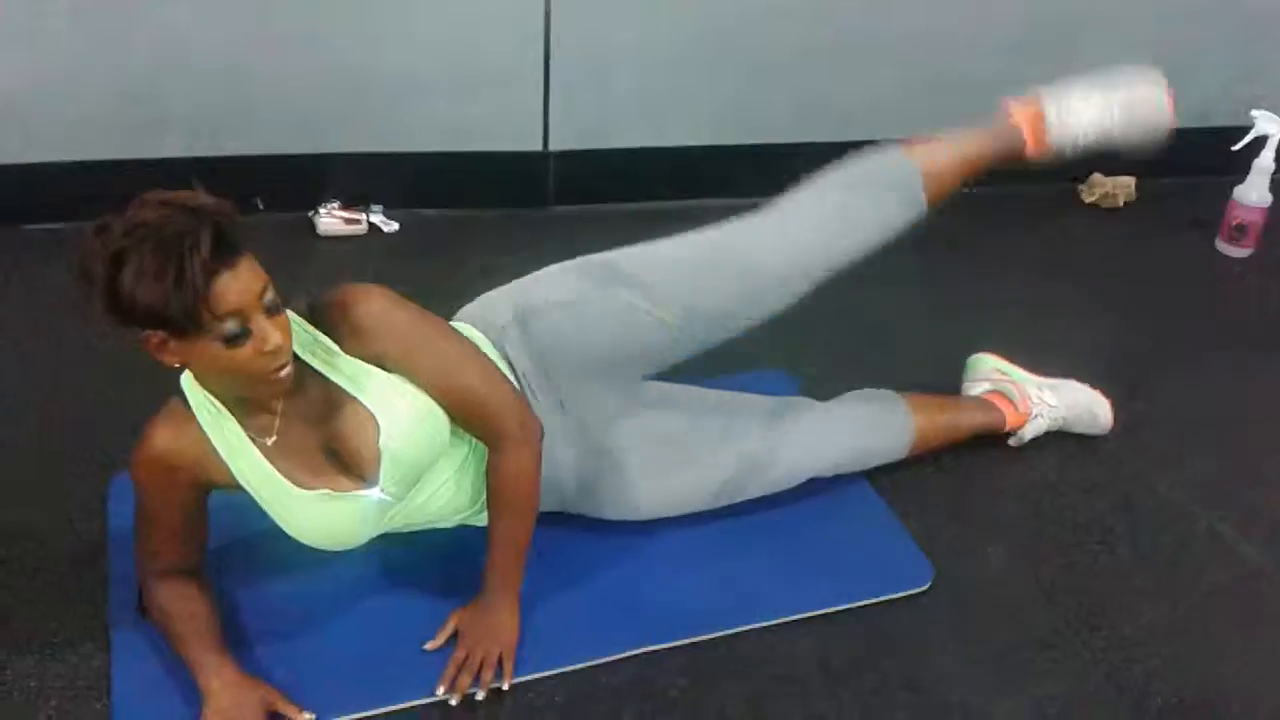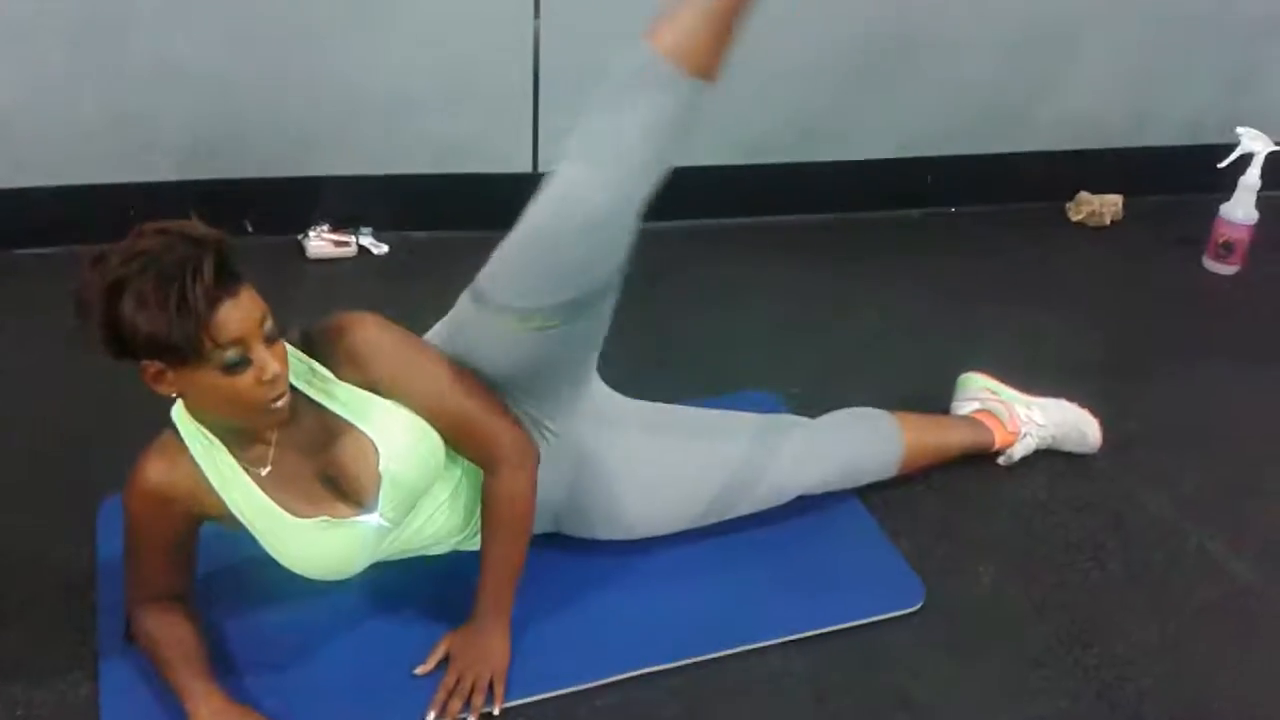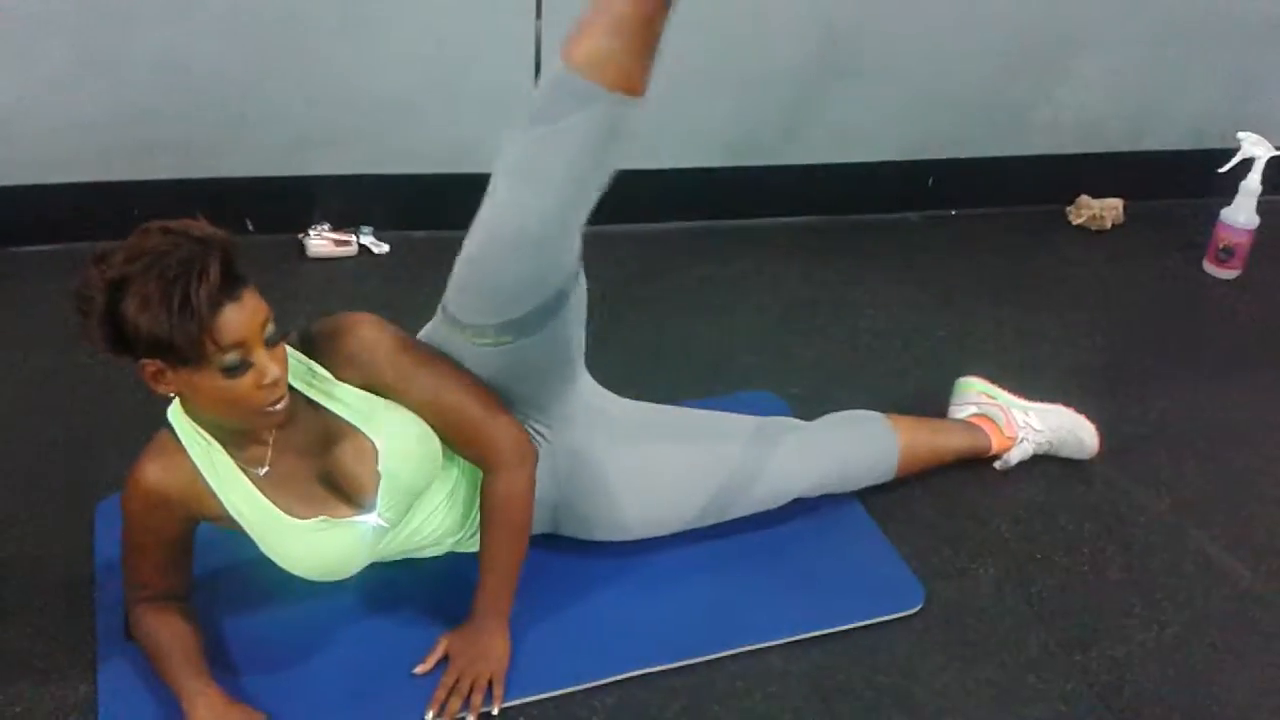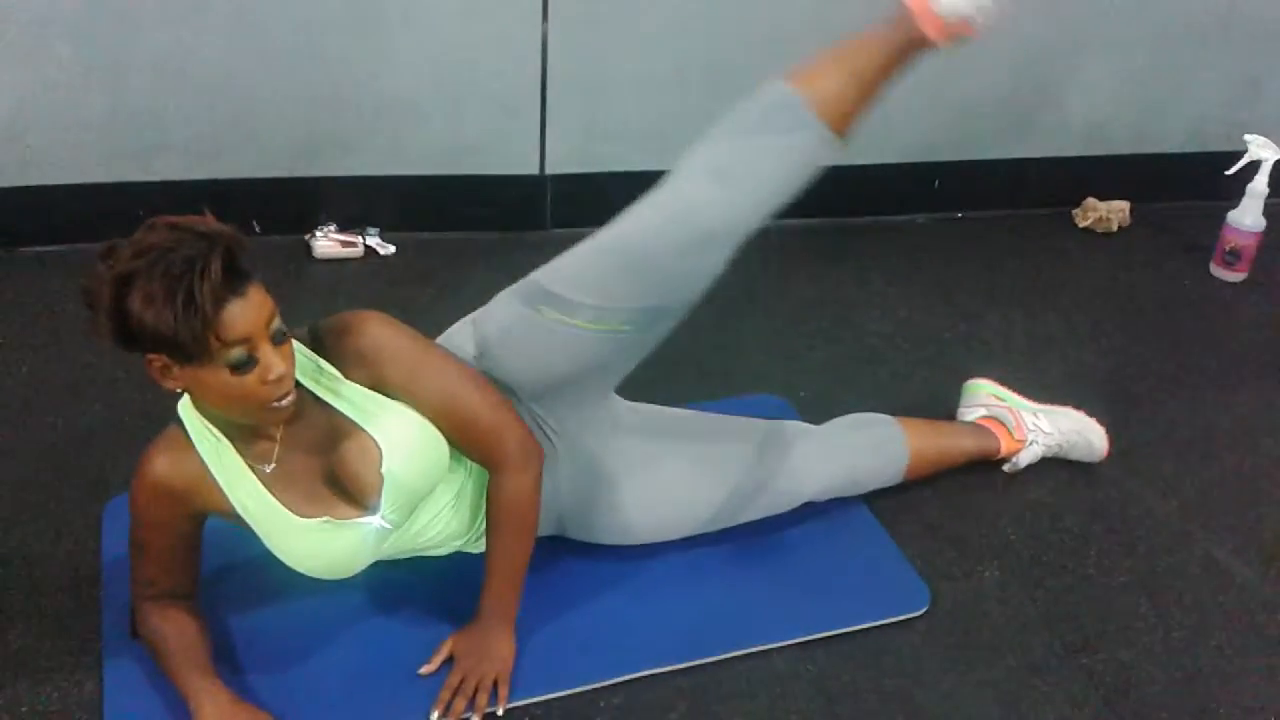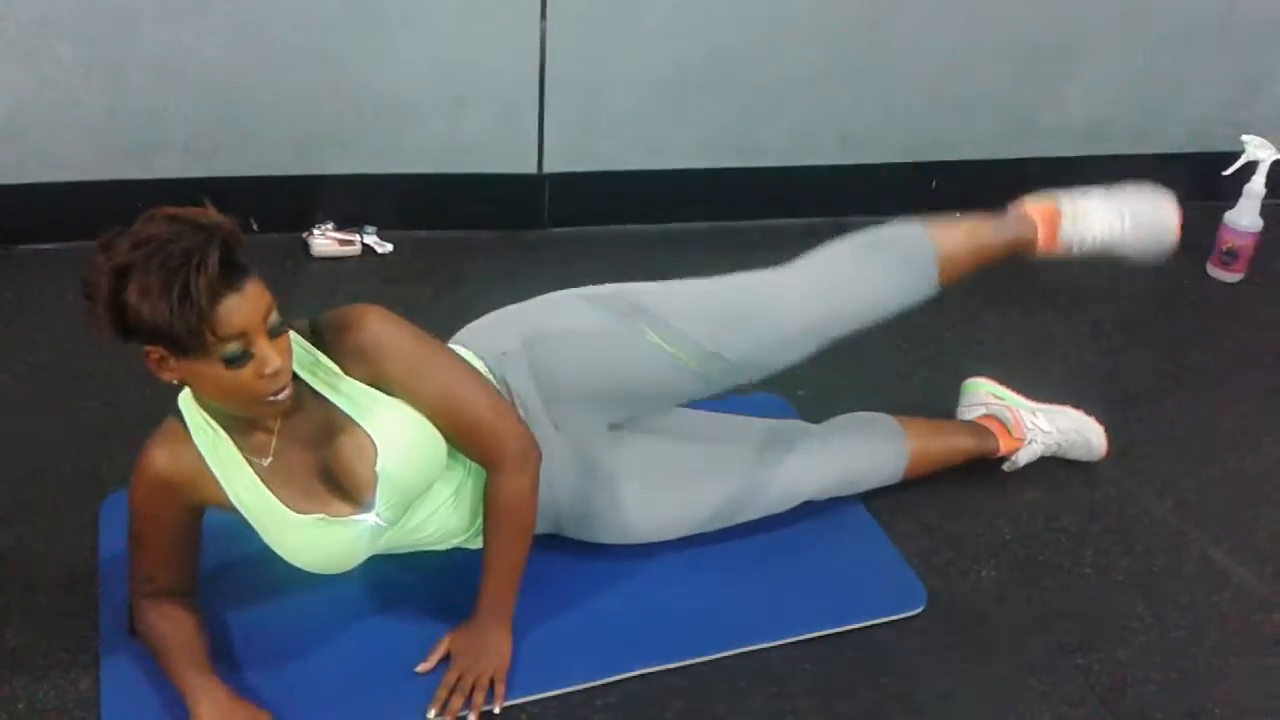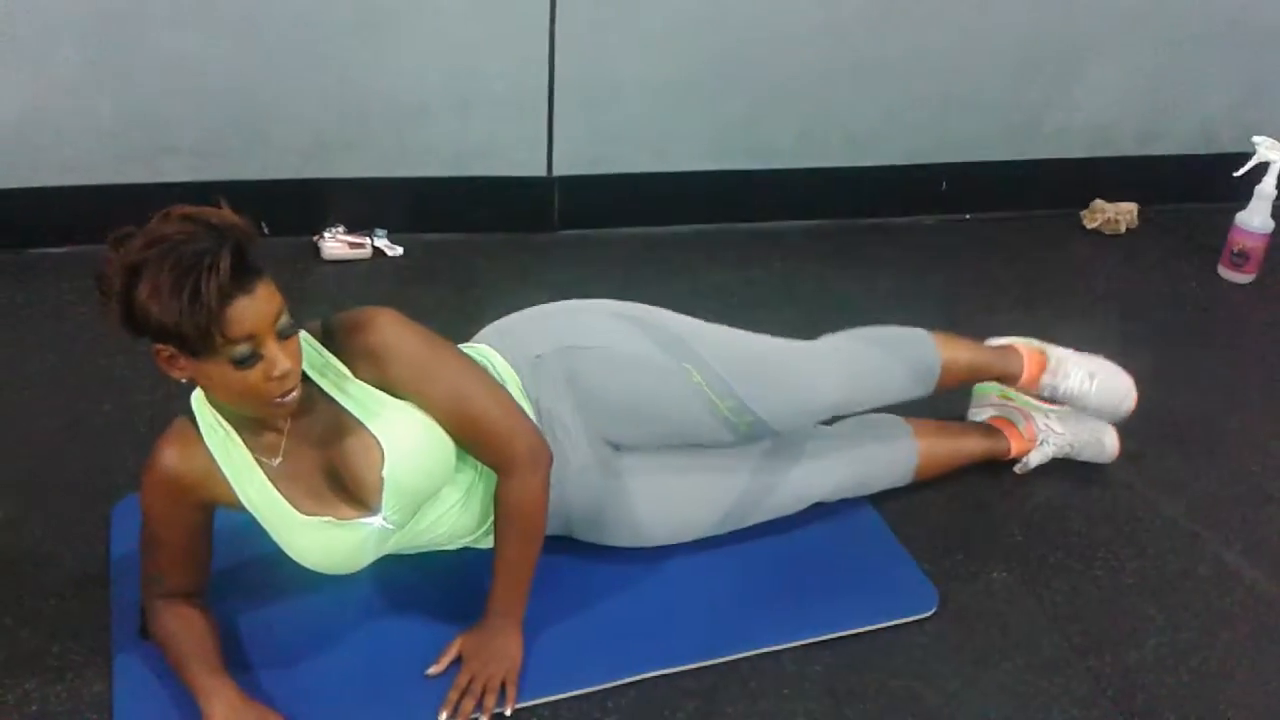
dt=0.3s
person 1, frame 1
left shoulder: (354, 319)
right shoulder: (175, 454)
left elbow: (512, 430)
right elbow: (167, 573)
left wrist: (501, 596)
left hip: (541, 366)
right hip: (559, 481)
left knee: (766, 262)
right knee: (801, 439)
left ankle: (1023, 126)
right ankle: (993, 404)
person 1, frame 2
left shoulder: (350, 349)
right shoulder: (170, 480)
left elbow: (510, 451)
right elbow: (155, 603)
left wrist: (492, 620)
left hip: (535, 415)
right hip: (530, 498)
right knee: (792, 459)
right ankle: (984, 423)
person 1, frame 3
left shoulder: (347, 350)
right shoulder: (167, 481)
left elbow: (503, 458)
right elbow: (154, 600)
left wrist: (492, 621)
left hip: (518, 411)
right hip: (535, 494)
right ankle: (981, 426)
person 1, frame 4
left shoulder: (356, 347)
right shoulder: (175, 475)
left elbow: (515, 457)
right elbow: (161, 599)
left wrist: (497, 622)
left hip: (534, 401)
right hip: (559, 504)
right knee: (799, 467)
right ankle: (995, 433)
person 1, frame 5
left shoulder: (358, 341)
right shoulder: (174, 470)
left elbow: (512, 451)
right elbow: (159, 596)
left wrist: (494, 621)
left hip: (545, 380)
right hip: (565, 501)
left knee: (793, 308)
right knee: (799, 461)
left ankle: (1034, 226)
right ankle: (994, 426)
person 1, frame 6
left shoulder: (368, 344)
right shoulder: (184, 469)
left elbow: (525, 456)
right elbow: (172, 597)
left wrist: (503, 624)
left hip: (555, 382)
right hip: (574, 504)
left knee: (817, 385)
right knee: (802, 468)
left ankle: (1016, 367)
right ankle: (1003, 431)
